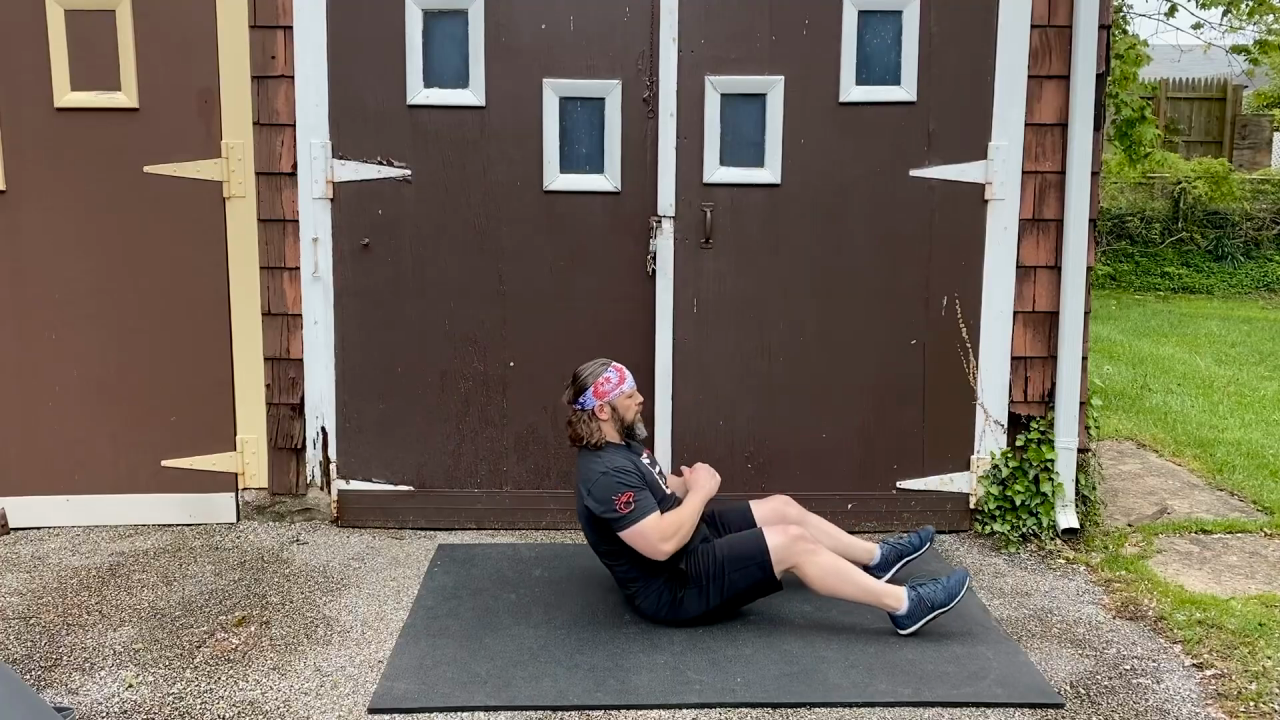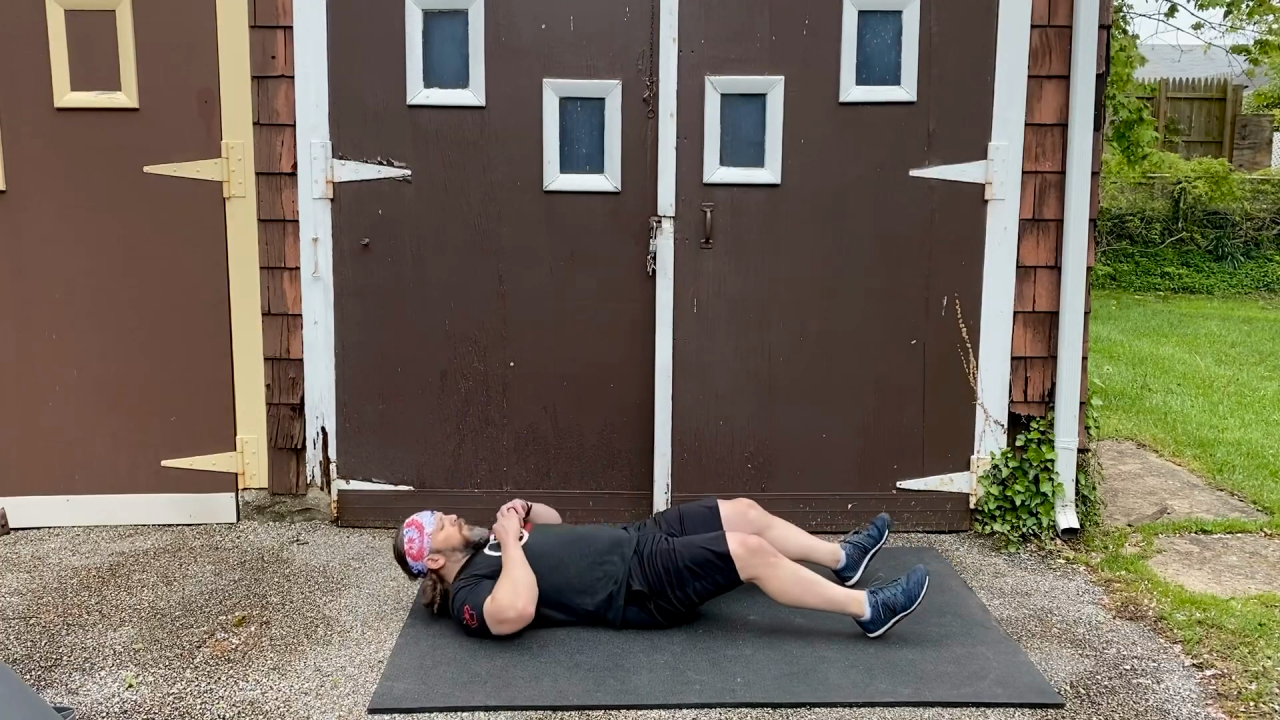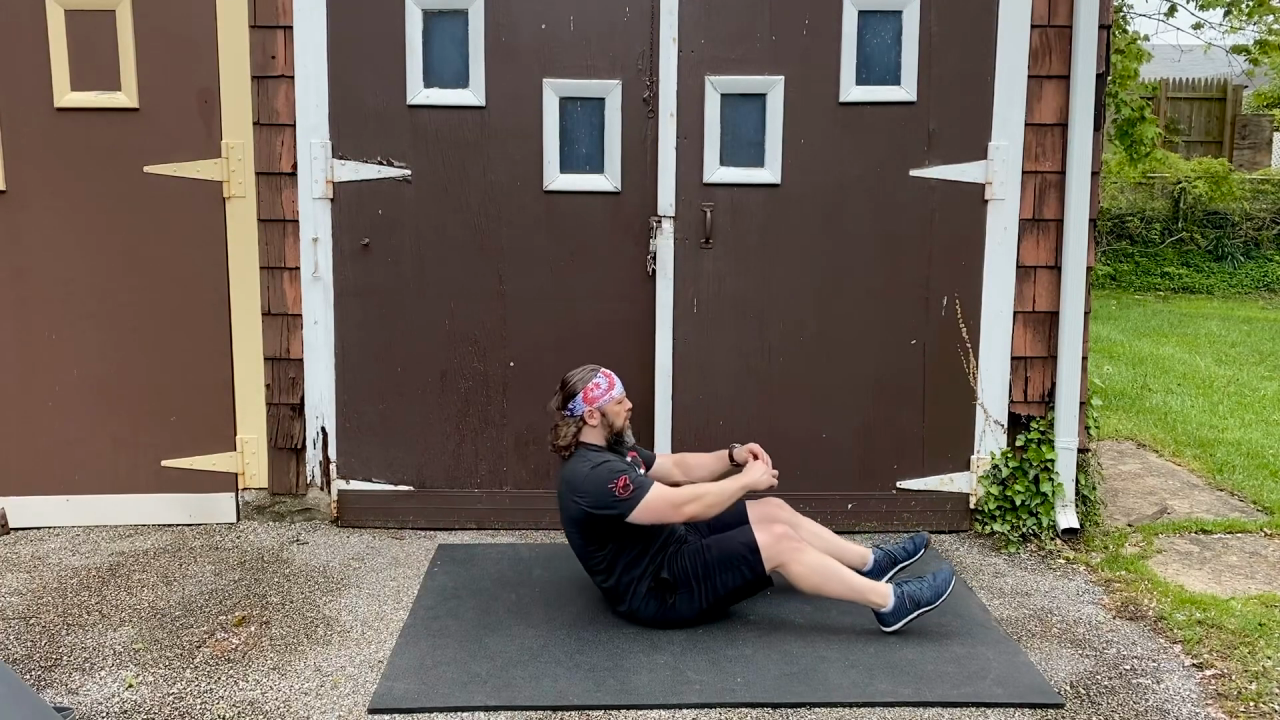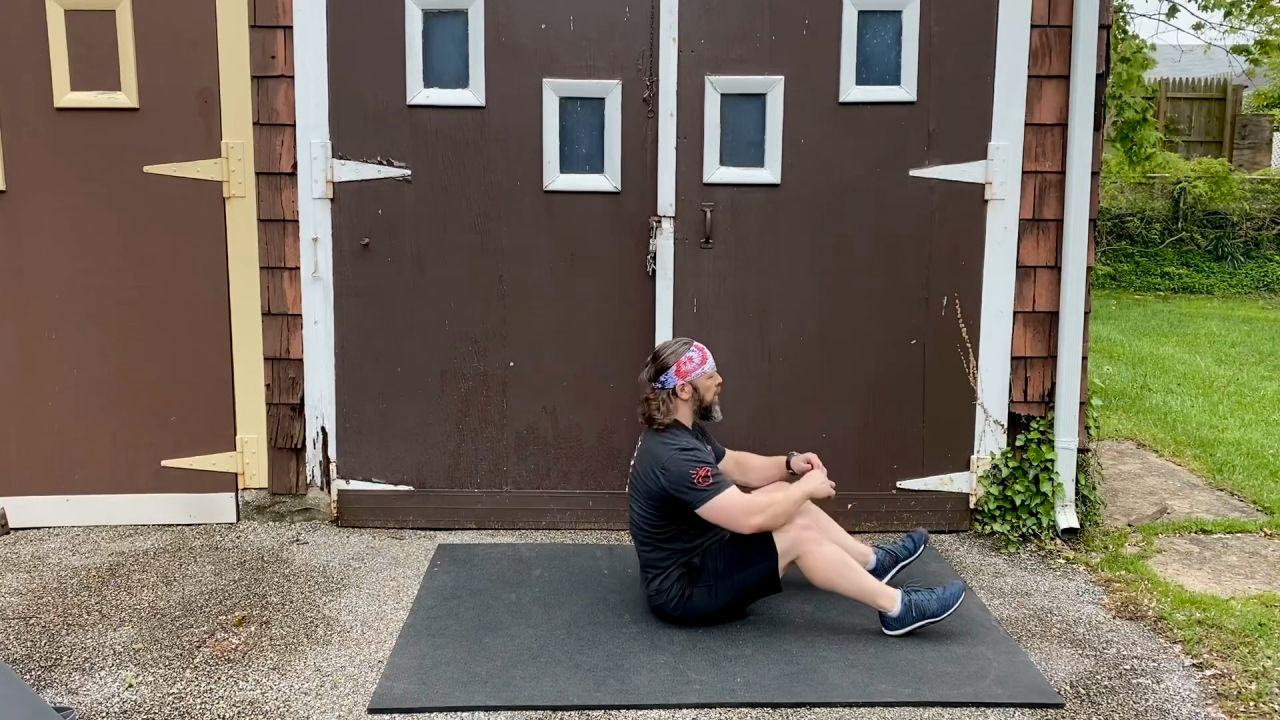
dt=1s
person 1, frame 1
left shoulder: (619, 446)
right shoulder: (606, 474)
right elbow: (662, 543)
left wrist: (688, 482)
right wrist: (701, 491)
left hip: (692, 545)
right hip: (673, 588)
left knee: (783, 508)
right knee: (793, 541)
left ankle: (877, 558)
right ankle: (903, 605)
person 1, frame 2
left shoulder: (486, 549)
right shoulder: (469, 593)
left elbow: (555, 529)
right elbow: (517, 610)
left wrist: (528, 511)
right wrist: (509, 543)
left hip: (635, 541)
right hip: (637, 587)
left knee: (745, 511)
right knee: (752, 551)
left ankle: (842, 558)
right ankle: (866, 609)
person 1, frame 3
left shoulder: (608, 450)
right shoulder: (592, 475)
left elbow: (677, 469)
right elbow: (683, 506)
left wrist: (733, 456)
right wrist: (745, 481)
left hip: (668, 549)
right hip: (656, 592)
left knee: (771, 511)
right knee: (778, 540)
left ankle: (872, 562)
right ankle: (890, 603)
person 1, frame 4
left shoulder: (681, 432)
right shoulder: (675, 455)
left elbow: (736, 466)
right elbow: (750, 519)
left wrist: (792, 464)
right wrist: (806, 488)
left hip: (698, 555)
right hip: (683, 588)
left knee: (789, 495)
right knee: (800, 531)
left ankle: (873, 562)
right ankle: (897, 608)
